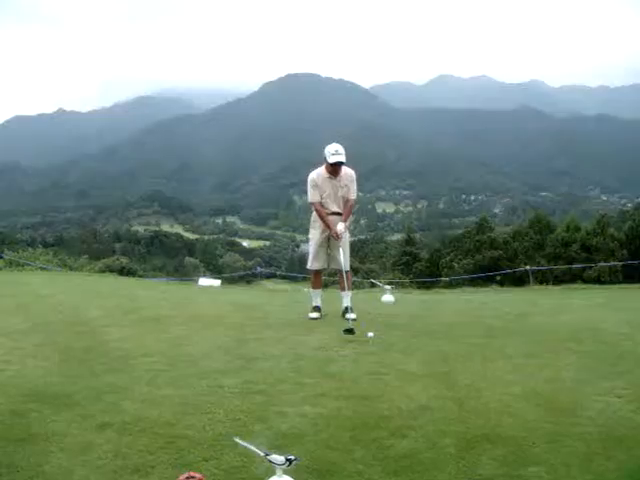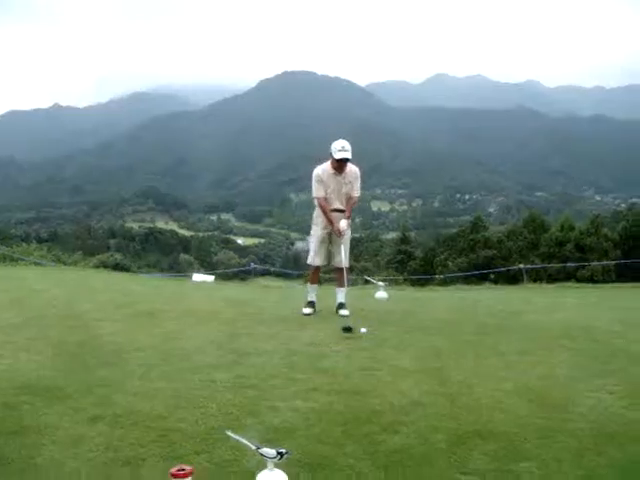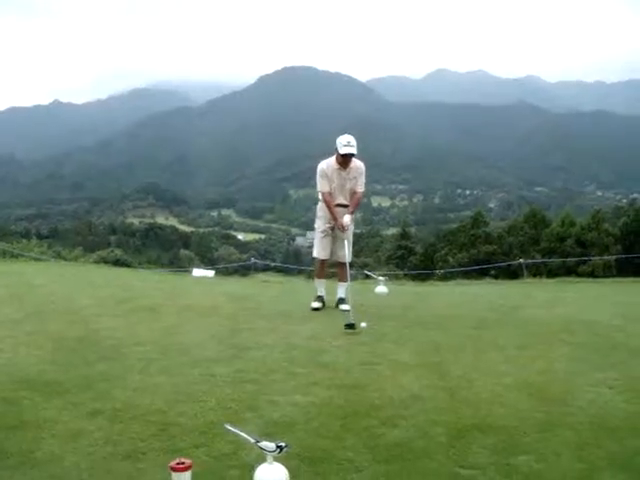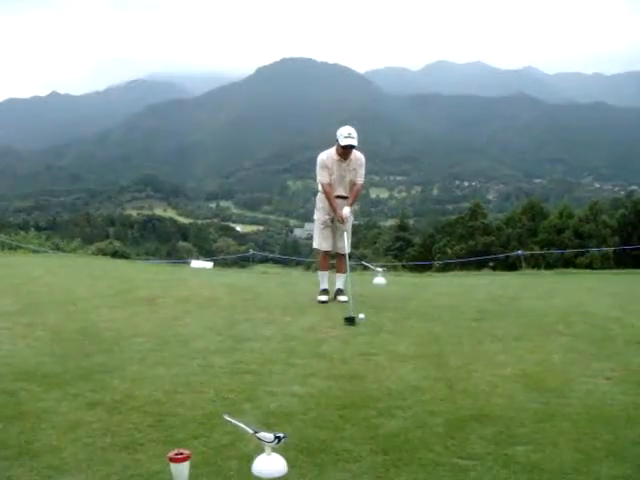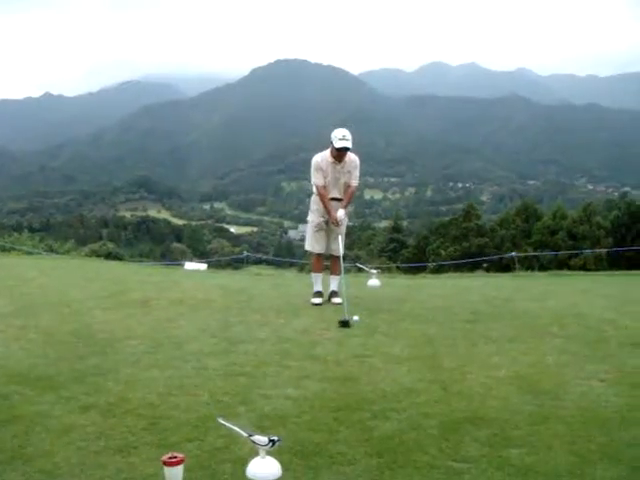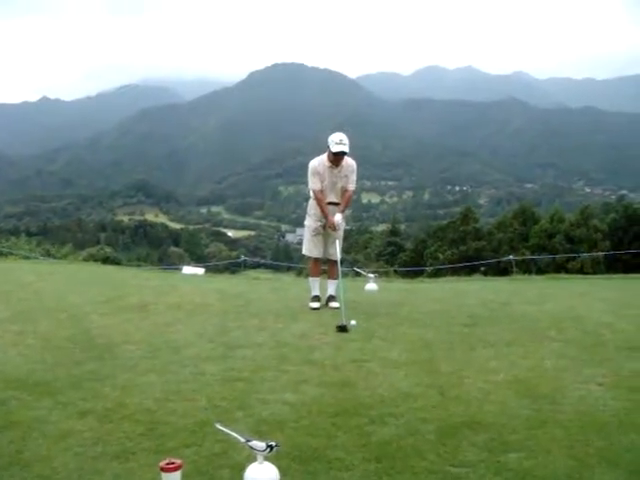
dt=0.2s
person 1, frame 1
left shoulder: (350, 174)
right shoulder: (314, 177)
left elbow: (351, 201)
right elbow: (316, 206)
left wrist: (342, 223)
right wrist: (330, 227)
left hip: (341, 221)
right hip: (320, 221)
left knee: (344, 266)
right knee: (316, 267)
left ankle: (347, 305)
right ankle: (316, 305)
person 1, frame 2
left shoulder: (354, 172)
right shoulder: (319, 172)
left elbow: (354, 198)
right elbow: (321, 201)
left wrist: (345, 219)
right wrist: (333, 224)
left hip: (343, 218)
right hip: (323, 217)
left knee: (342, 264)
right knee: (315, 262)
left ankle: (341, 302)
right ankle: (311, 300)
person 1, frame 3
left shoulder: (359, 167)
right shoulder: (324, 167)
left elbow: (358, 193)
right elbow: (326, 195)
left wrist: (348, 215)
right wrist: (337, 219)
left hip: (347, 213)
right hip: (326, 212)
left knee: (344, 258)
right knee: (321, 256)
left ankle: (341, 297)
right ankle: (320, 295)
person 1, frame 4
left shoulder: (359, 158)
right shoulder: (324, 158)
left elbow: (357, 185)
right elbow: (326, 187)
left wrist: (348, 206)
right wrist: (336, 211)
left hip: (346, 204)
right hip: (326, 203)
left knee: (342, 250)
right knee: (323, 248)
left ankle: (339, 288)
right ankle: (324, 288)
person 1, frame 5
left shoulder: (354, 161)
right shoulder: (318, 160)
left elbow: (352, 187)
right elbow: (320, 189)
left wrist: (342, 209)
right wrist: (330, 213)
left hip: (340, 207)
right hip: (320, 205)
left knee: (336, 252)
right knee: (317, 250)
left ankle: (334, 290)
right ankle: (317, 290)
person 1, frame 6
left shoulder: (351, 165)
right shoulder: (315, 164)
left elbow: (349, 191)
right elbow: (318, 194)
left wrist: (339, 213)
right wrist: (327, 217)
left hip: (338, 211)
right hip: (317, 209)
left knee: (334, 256)
right knee: (314, 255)
left ankle: (331, 294)
right ankle: (315, 294)
